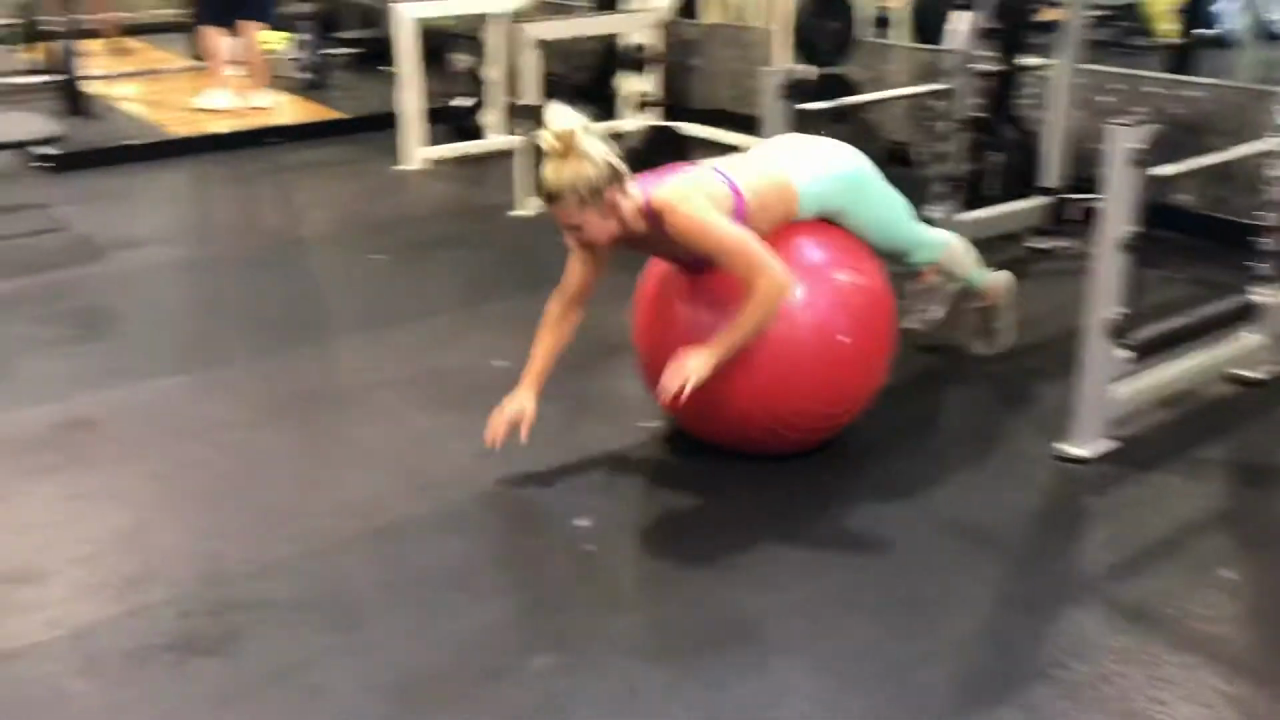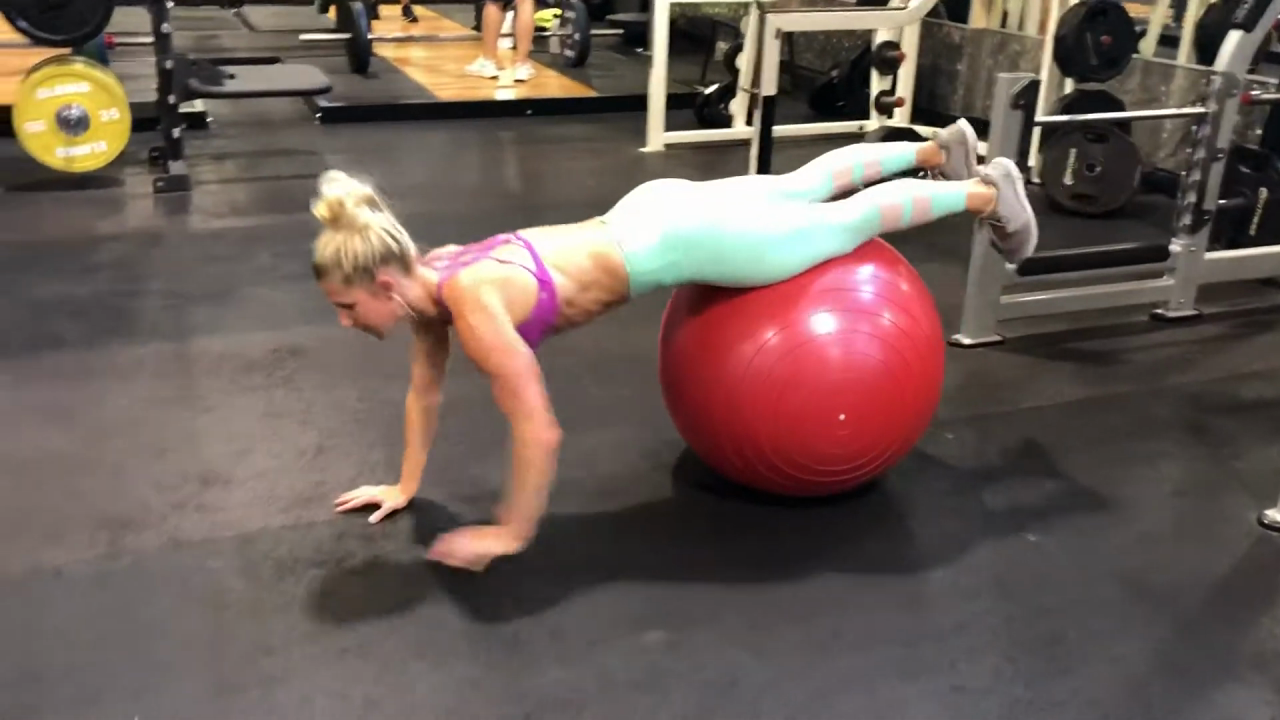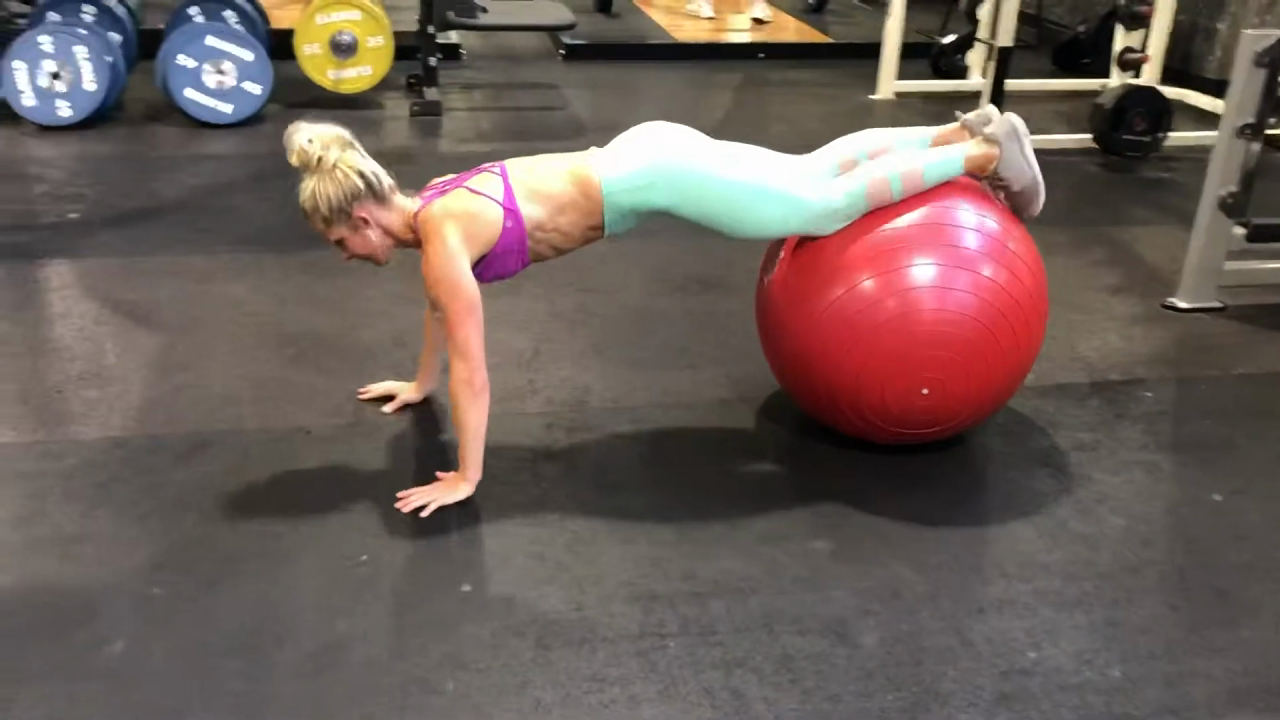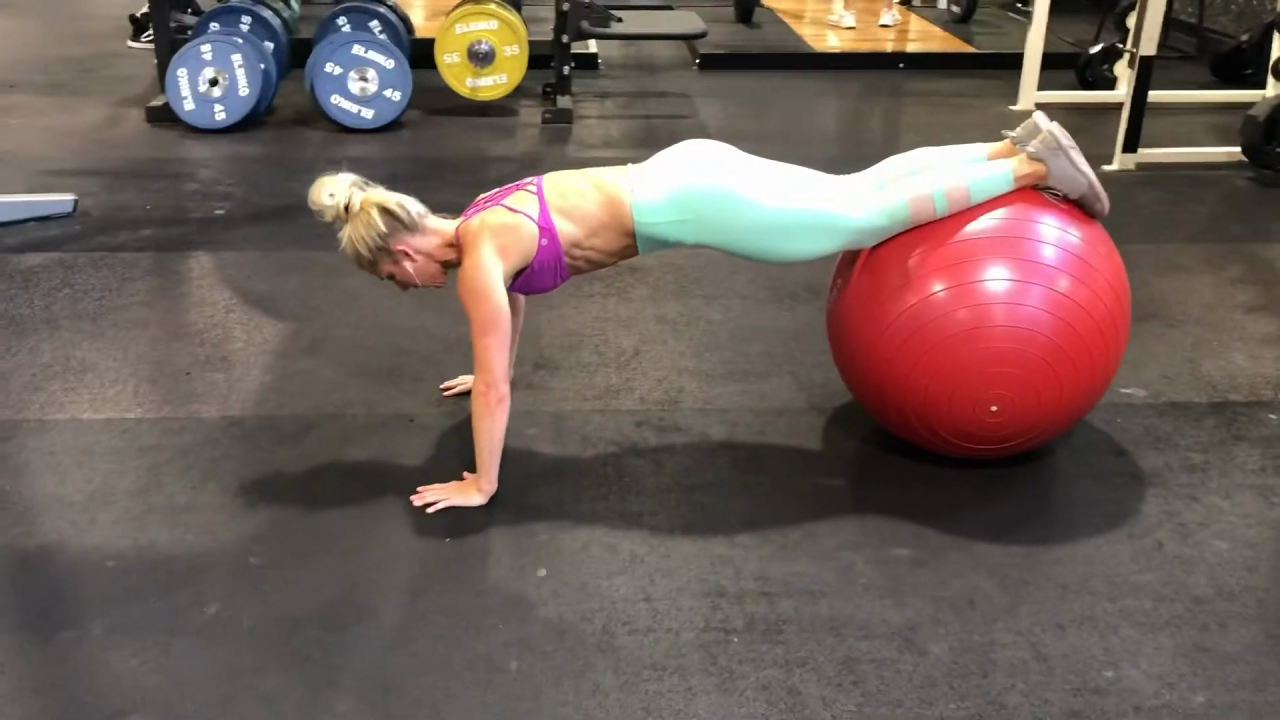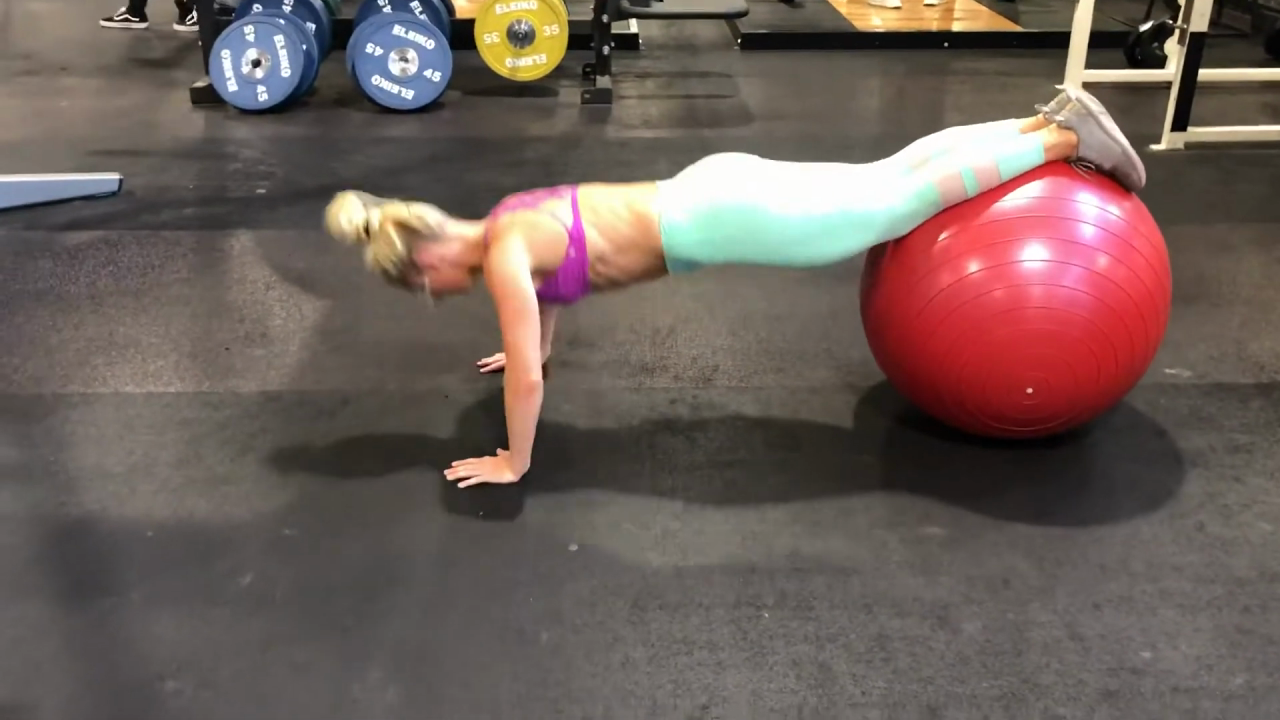
dt=1s
person 1, frame 1
left shoulder: (680, 214)
right shoulder: (606, 215)
left elbow: (774, 281)
right elbow: (567, 302)
left wrist: (711, 355)
right wrist: (527, 390)
left hip: (828, 177)
right hip: (781, 163)
left knee: (910, 243)
left ankle: (991, 288)
right ankle: (936, 272)
person 1, frame 2
left shoulder: (472, 307)
right shoulder: (427, 281)
left elbow: (540, 434)
right elbow: (425, 389)
left wrist: (513, 531)
right wrist: (406, 486)
left hip: (675, 241)
right hip: (650, 212)
left knee: (845, 225)
right knee: (799, 187)
left ankle: (986, 192)
right ankle: (936, 151)
person 1, frame 3
left shoulder: (442, 234)
right shoulder: (429, 208)
left elbow: (472, 371)
right elbow: (445, 307)
left wrist: (466, 478)
right wrist: (421, 381)
left hip: (652, 176)
right hip: (645, 154)
left knee: (829, 206)
right knee: (815, 171)
left ankle: (985, 153)
right ankle: (958, 132)
person 1, frame 4
left shoulder: (475, 254)
right shoulder: (480, 223)
left elbow: (490, 389)
right elbow: (514, 297)
left wrist: (481, 486)
right wrist: (502, 375)
left hip: (685, 204)
right hip: (685, 173)
left knee: (868, 219)
right knee: (861, 192)
left ankle: (1036, 166)
right ankle: (1016, 146)
person 1, frame 5
left shoulder: (500, 253)
right shoulder: (506, 222)
left elbow: (524, 378)
left wrist: (513, 463)
right wrist: (534, 351)
left hip: (718, 218)
right hip: (713, 188)
left knee: (897, 206)
right knee: (889, 176)
left ankle: (1066, 139)
right ankle: (1048, 121)
